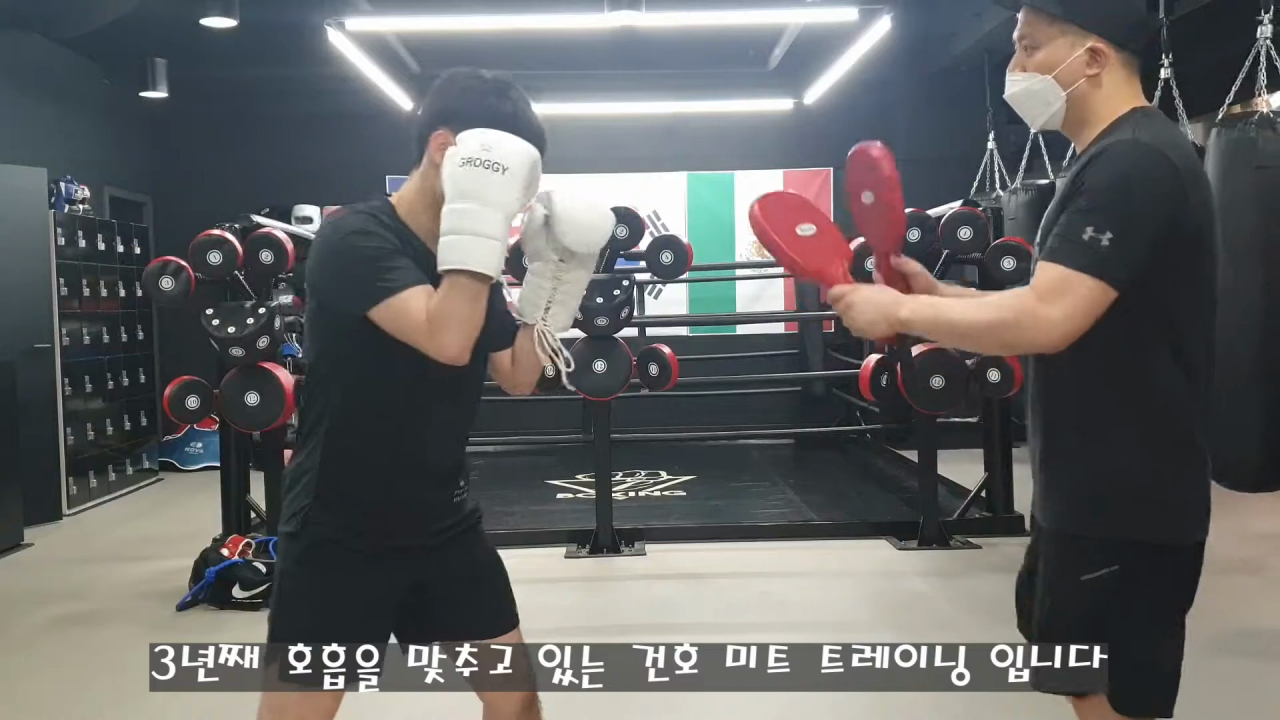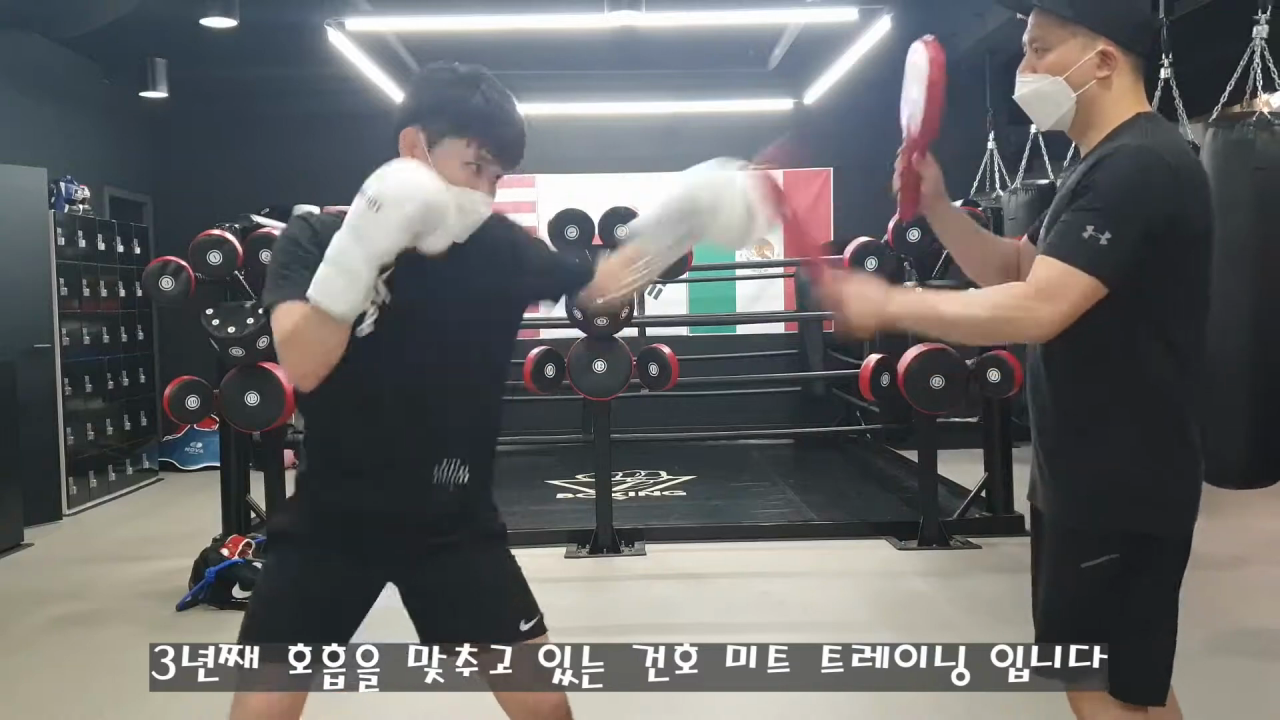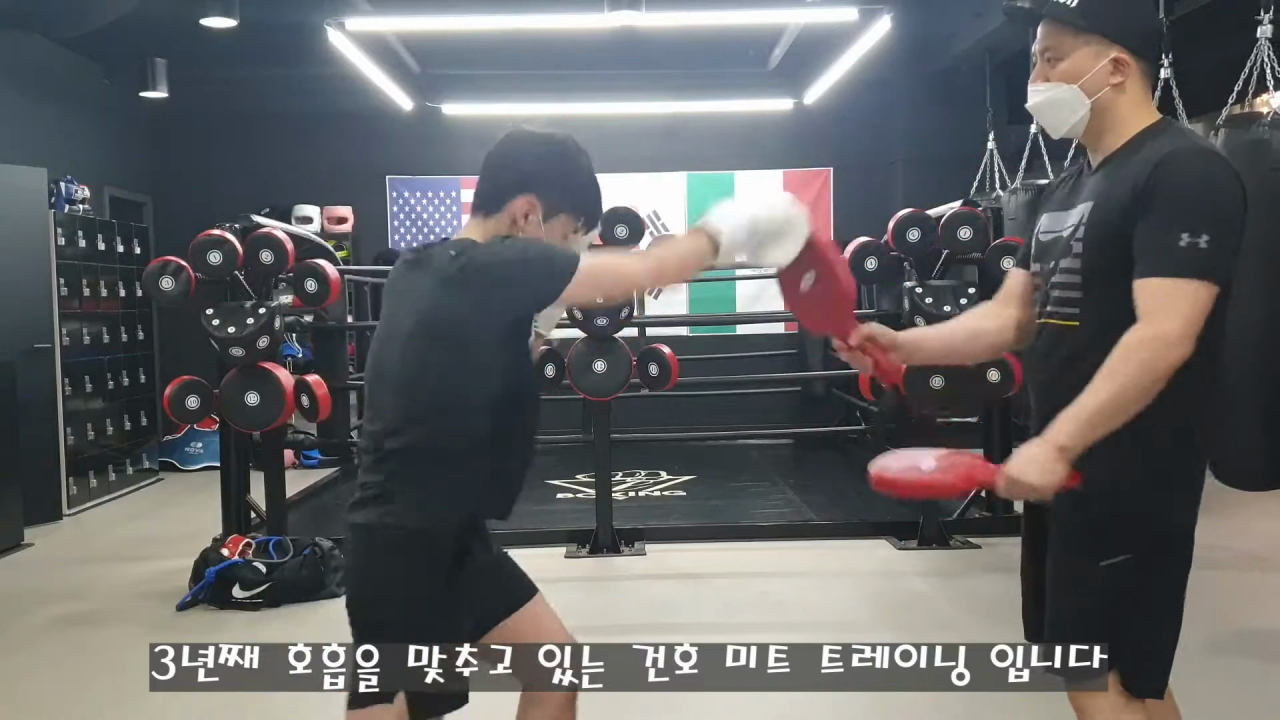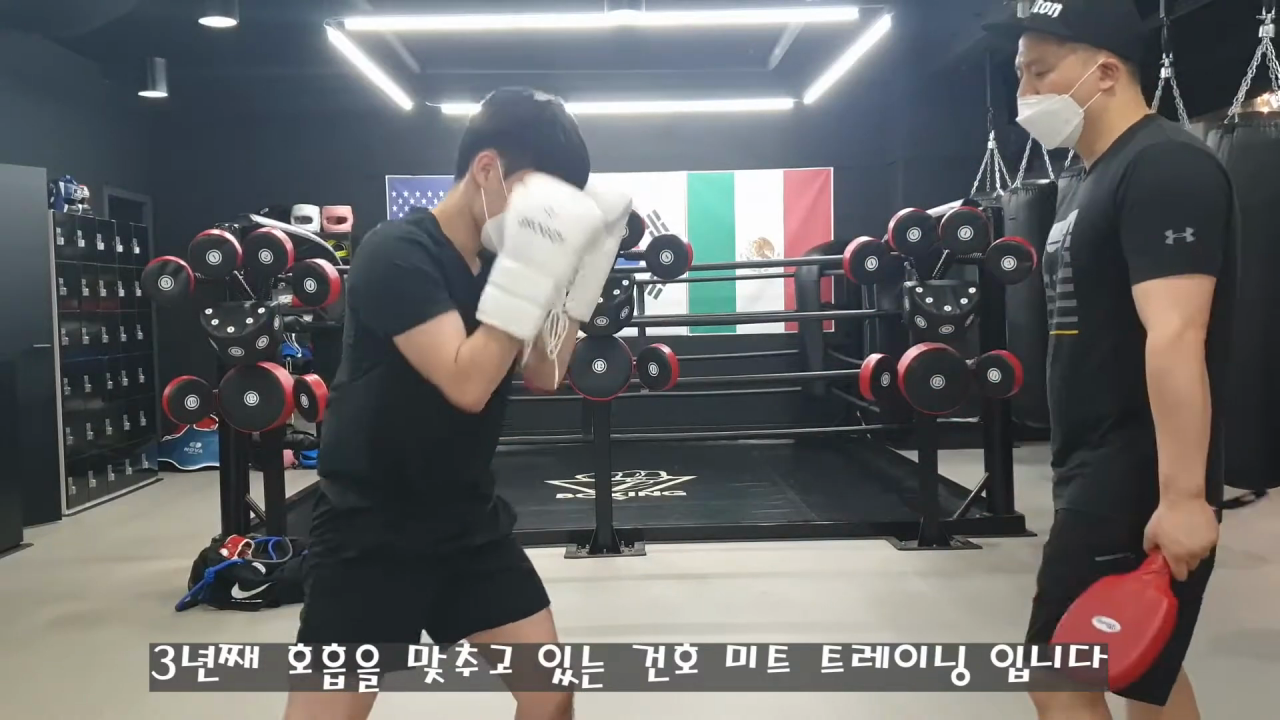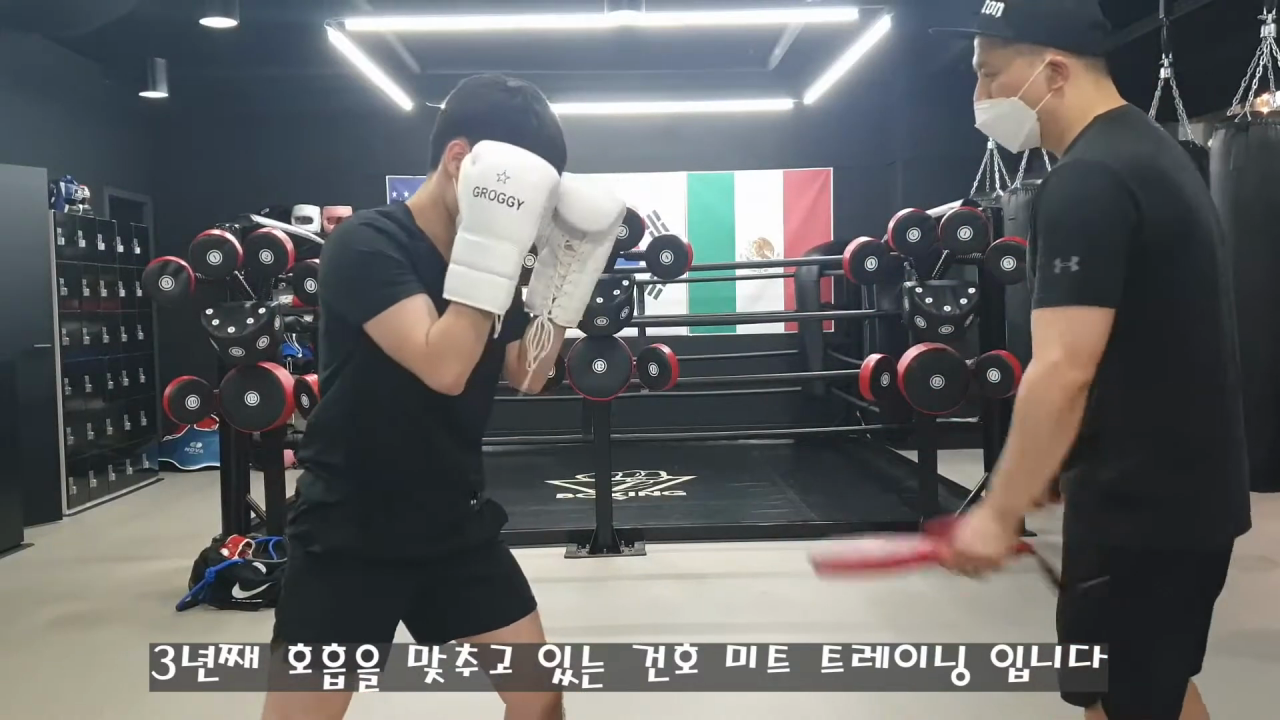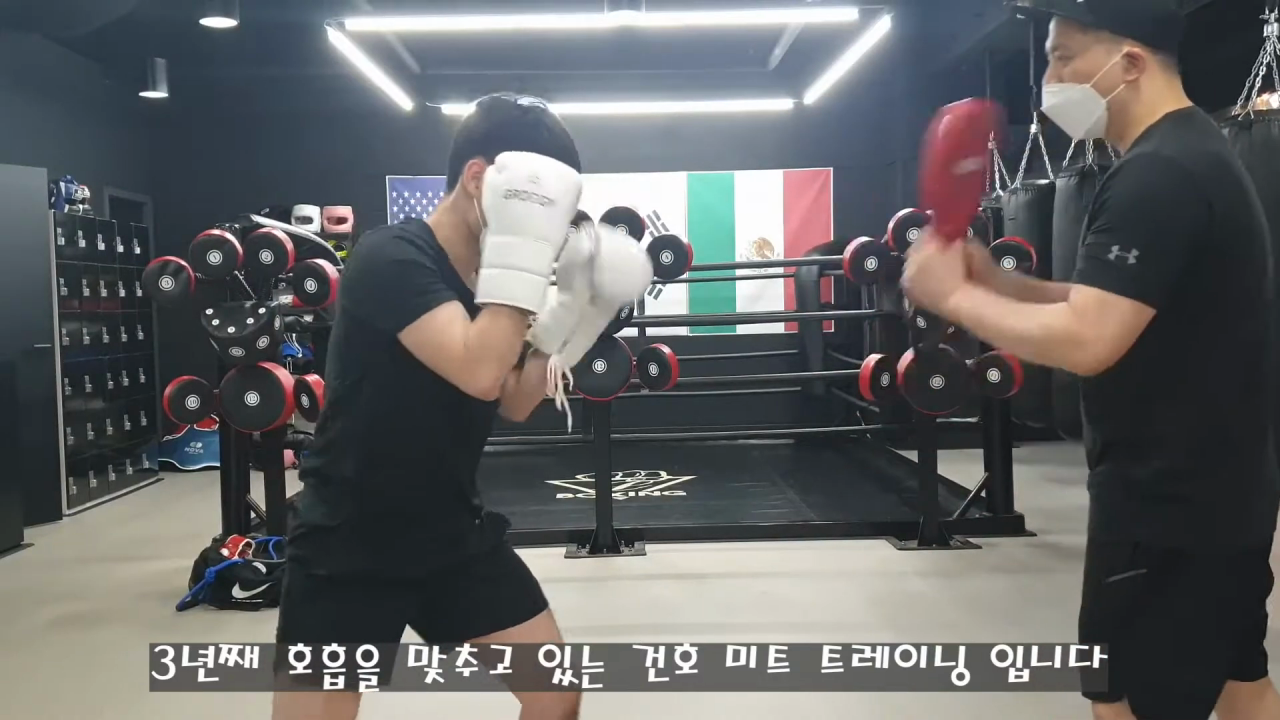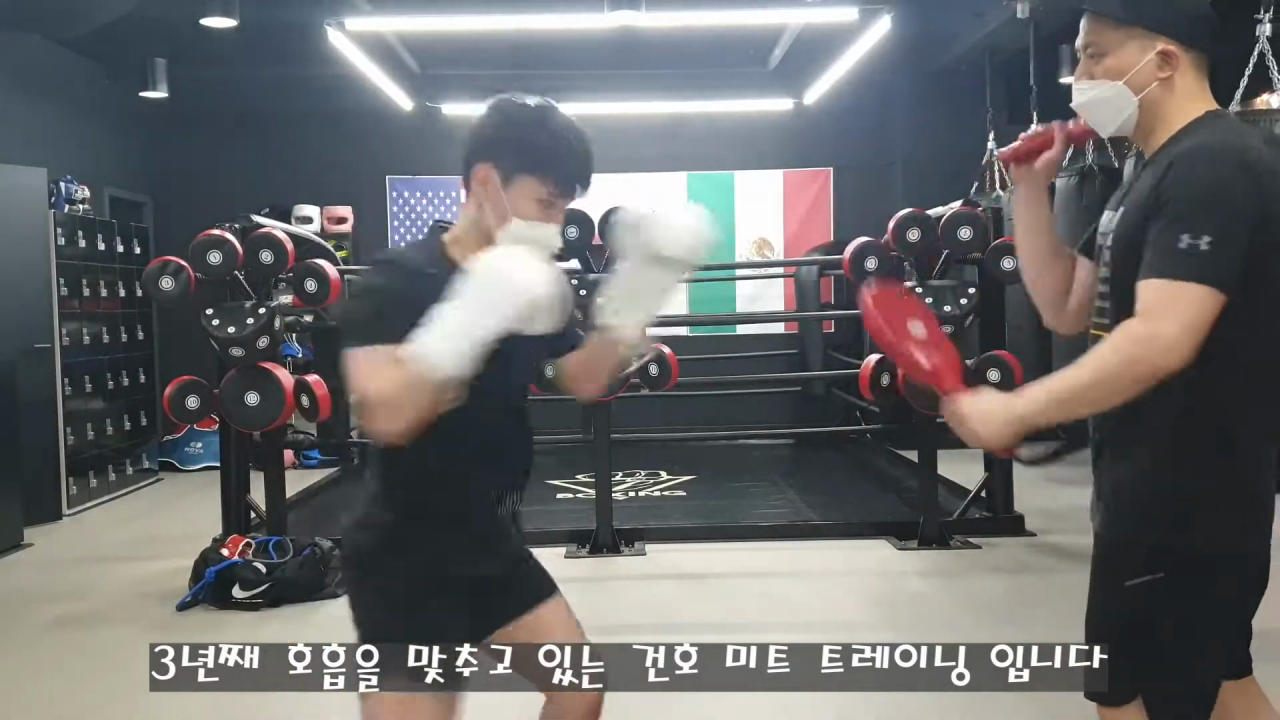
dt=0.4s
person 1, frame 1
left shoulder: (1133, 164)
right shoulder: (1110, 162)
left elbow: (1046, 320)
right elbow: (1054, 309)
left wrist: (901, 313)
right wrist: (937, 297)
left hip: (1127, 493)
right hip: (1093, 483)
person 1, frame 2
left shoulder: (1141, 166)
right shoulder: (1101, 166)
left elbow: (1035, 311)
right elbow: (1011, 276)
left wrist: (886, 303)
right wrist: (934, 203)
left hip: (1125, 482)
right hip: (1083, 474)
person 1, frame 3
left shoulder: (1181, 173)
right shoulder: (1076, 182)
left elbow: (1165, 335)
right elbow: (1015, 311)
left wrist: (1055, 446)
right wrist: (905, 345)
left hip: (1123, 484)
right hip: (1061, 476)
person 1, frame 4
left shoulder: (1163, 167)
right shoulder: (1104, 177)
left elbow: (1176, 339)
left wrist: (1180, 493)
left hip: (1137, 483)
right hip: (1107, 473)
person 1, frame 5
left shoulder: (1087, 181)
right shoulder: (1146, 153)
left elbow: (1063, 371)
left wrist: (999, 512)
left hip: (1140, 498)
right hip: (1193, 483)
person 1, frame 6
left shoulder: (1160, 175)
right shoulder: (1184, 157)
left elbow: (1083, 341)
right elbow: (1105, 304)
left wrist: (952, 295)
right wrist: (989, 281)
left hip: (1168, 498)
right hip: (1213, 488)
person 1, frame 7
left shoulder: (1217, 170)
right shoulder: (1158, 176)
left elbow: (1158, 339)
right elbow: (1071, 310)
left wrist: (1017, 411)
right wrist: (1029, 200)
left hip: (1187, 497)
right hip: (1156, 486)
person 2, frame 1
left shoulder: (459, 254)
right shoulder: (352, 238)
left elbow: (518, 374)
right elbow: (447, 340)
left wrist: (556, 269)
right wrist: (480, 218)
left hip: (442, 523)
right hip: (340, 532)
person 2, frame 2
left shoulder: (494, 246)
right shoulder: (310, 239)
left elbow: (604, 285)
right elbow: (300, 367)
left wrist: (682, 226)
right wrist: (360, 249)
left hip: (454, 522)
right hip: (328, 523)
person 2, frame 3
left shoulder: (421, 271)
right shoulder: (496, 267)
right elbow: (631, 274)
right wrist: (733, 228)
left hip: (441, 538)
right hip: (406, 556)
person 2, frame 4
left shoulder: (496, 262)
right shoulder: (396, 252)
left elbow: (545, 374)
right elbow: (468, 383)
left wrist: (581, 263)
right wrist: (532, 265)
left hip: (468, 525)
right hip: (371, 534)
person 2, frame 5
left shoulder: (476, 255)
right shoulder: (367, 243)
left elbow: (527, 375)
right elbow: (444, 366)
left wrist: (571, 264)
right wrist: (495, 244)
left hip: (455, 524)
right hip: (349, 532)
person 2, frame 6
left shoulder: (498, 273)
right shoulder: (388, 260)
left elbow: (514, 403)
right elbow: (477, 372)
left wrist: (581, 310)
right wrist: (524, 256)
left hip: (451, 530)
right hip: (345, 543)
person 2, frame 7
left shoulder: (530, 275)
right shoulder: (392, 285)
left elbow: (587, 379)
right elbow: (387, 417)
left wrist: (644, 277)
right wrist: (464, 321)
left hip: (484, 534)
right hip: (404, 548)
